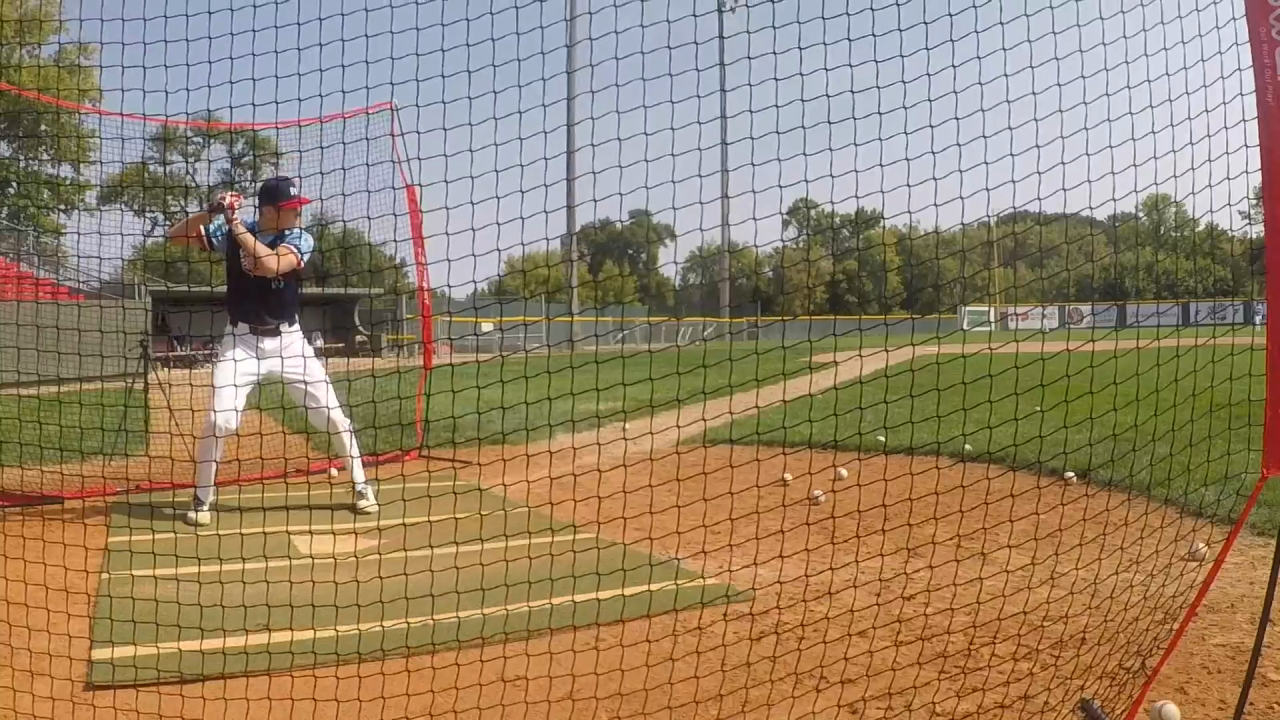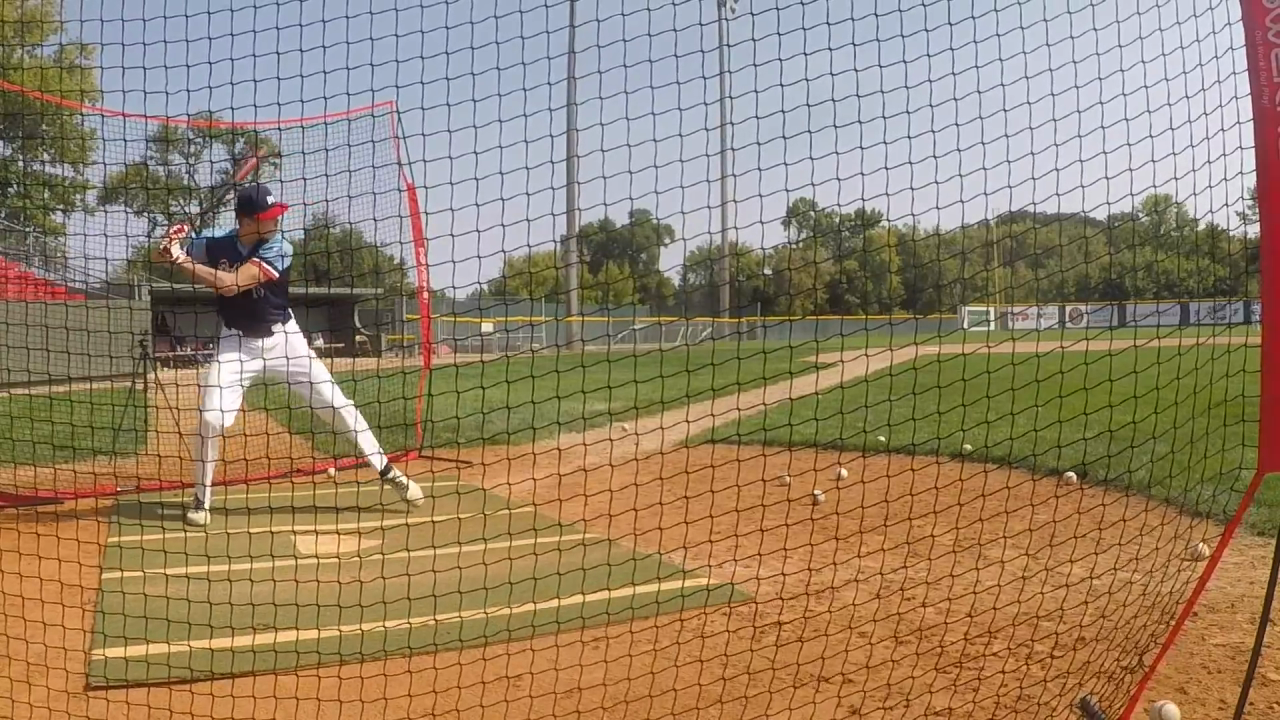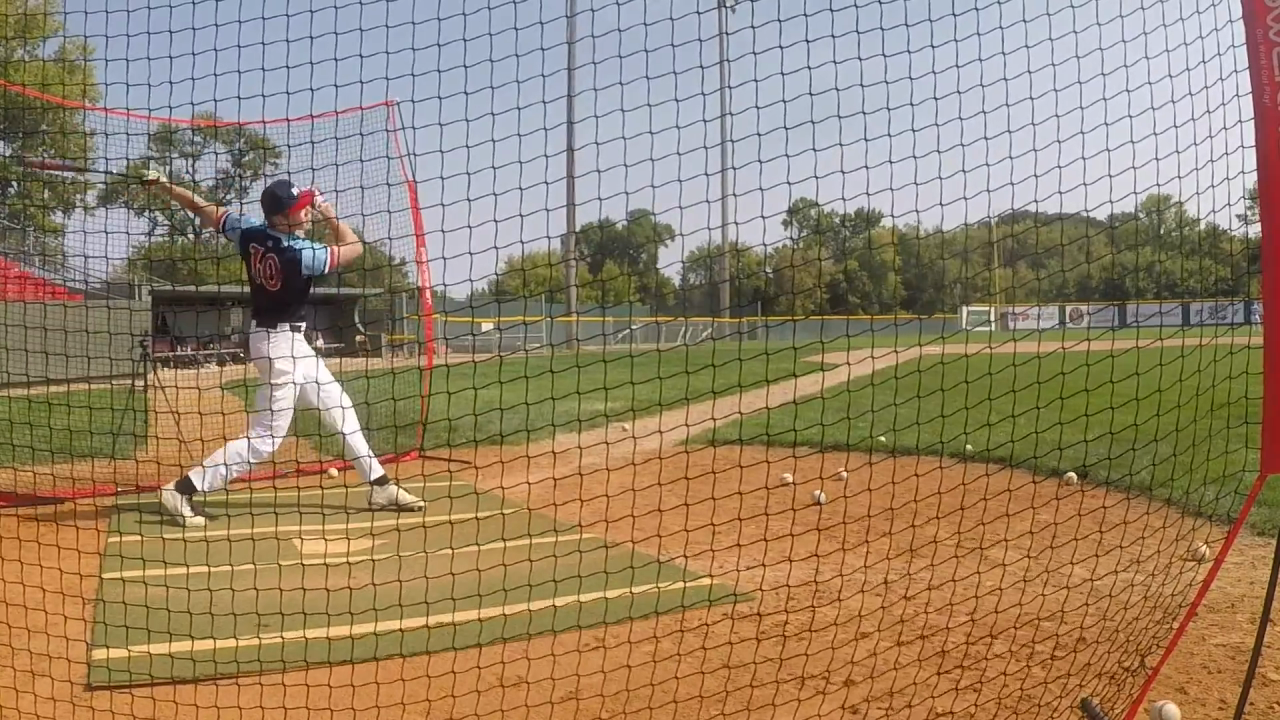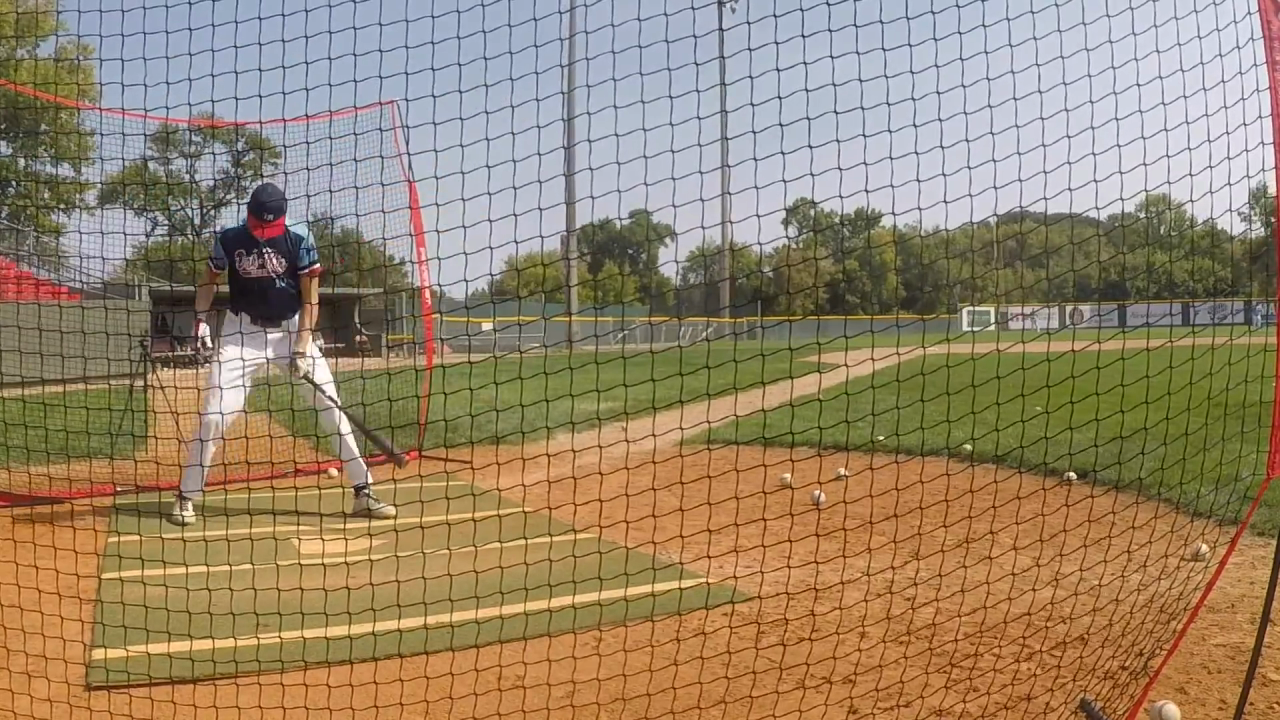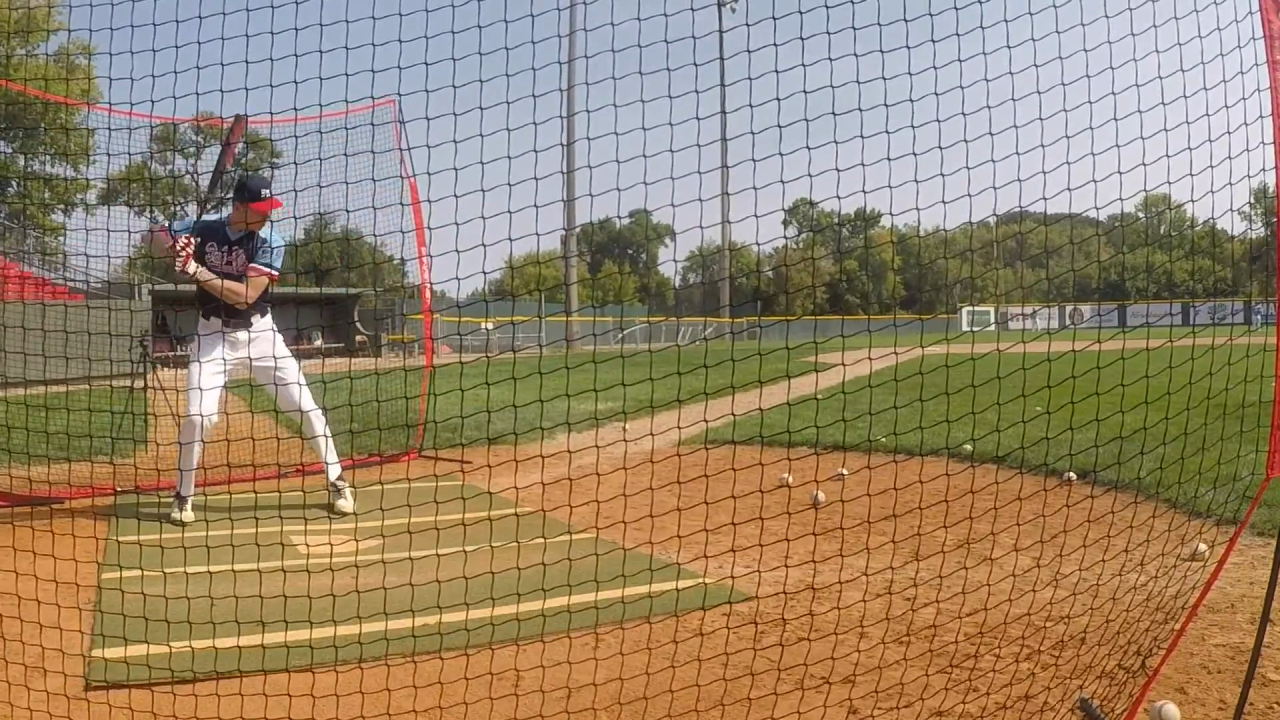
dt=1s
person 1, frame 1
left shoulder: (300, 239)
right shoulder: (231, 232)
left elbow: (271, 265)
right elbow: (175, 235)
left wrist: (236, 226)
right wrist: (213, 211)
left hip: (288, 339)
right hip: (242, 341)
left knee: (332, 413)
right knee: (219, 420)
left ankle: (361, 485)
right ankle: (202, 499)
person 1, frame 2
left shoulder: (279, 247)
right shoulder: (216, 243)
left elbow: (231, 283)
right elbow: (162, 256)
left wrist: (182, 260)
right wrist: (172, 243)
left hip: (283, 337)
right hip: (237, 342)
left knee: (336, 404)
right knee: (212, 420)
left ankle: (386, 470)
right ankle: (201, 499)
person 1, frame 3
left shoulder: (249, 232)
right shoulder: (301, 255)
left elbow: (201, 207)
right elbow: (355, 247)
left wrist: (163, 185)
right wrist: (327, 214)
left hip: (281, 340)
right hip: (280, 343)
left knee: (340, 408)
right knee: (264, 439)
left ankle: (380, 486)
right ankle: (183, 489)
person 1, frame 4
left shoulder: (299, 238)
right shoulder: (230, 238)
left elbow: (310, 297)
right elbow: (209, 280)
left wrist: (302, 345)
right wrist: (201, 318)
left hip: (290, 329)
right hip: (242, 330)
left knee: (331, 406)
right knee: (215, 414)
left ankle: (362, 492)
right ankle: (187, 495)
person 1, frame 5
left shoulder: (270, 243)
right shoulder: (204, 227)
left elbow: (246, 295)
left wrist: (197, 271)
right wrist: (175, 247)
left hip: (259, 331)
right hip: (214, 334)
left knee: (305, 407)
right knee: (199, 415)
left ankle: (337, 482)
right ankle: (183, 495)
